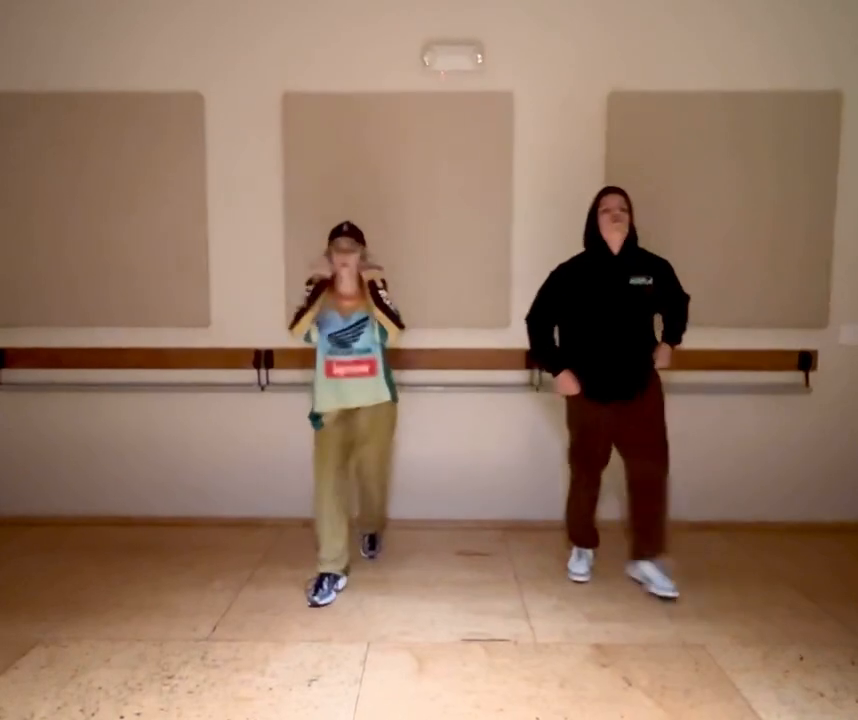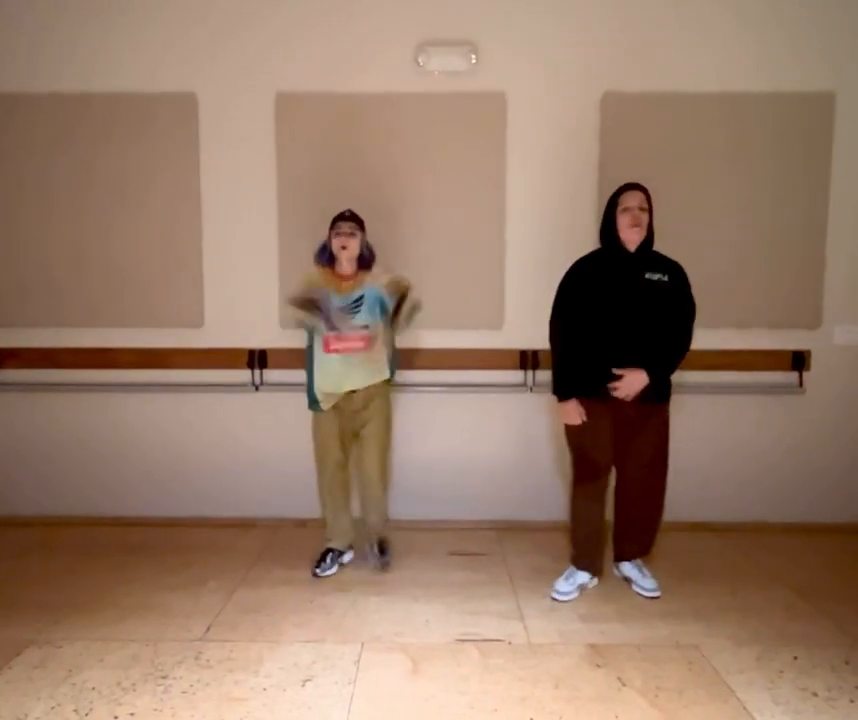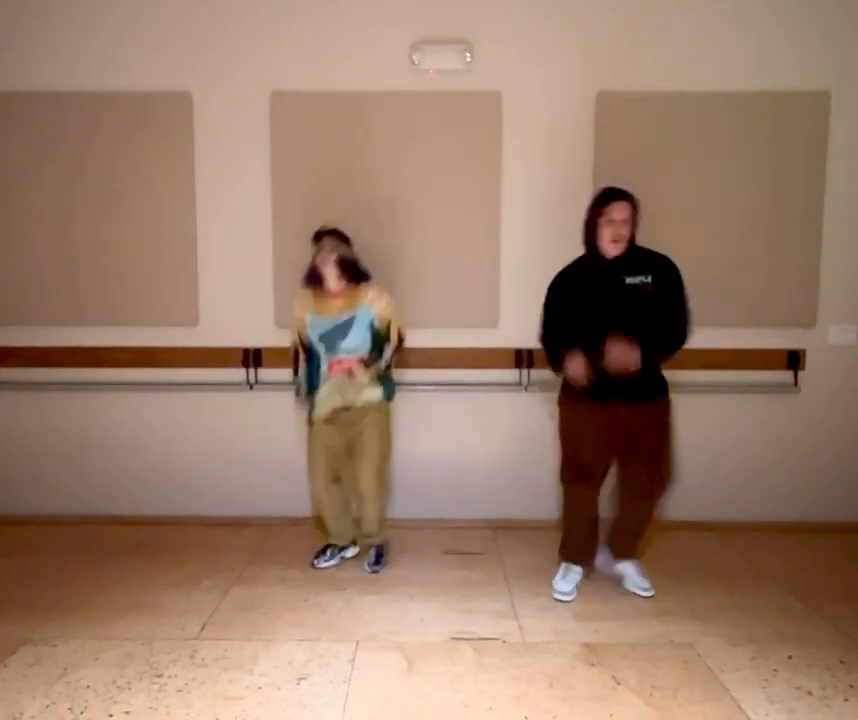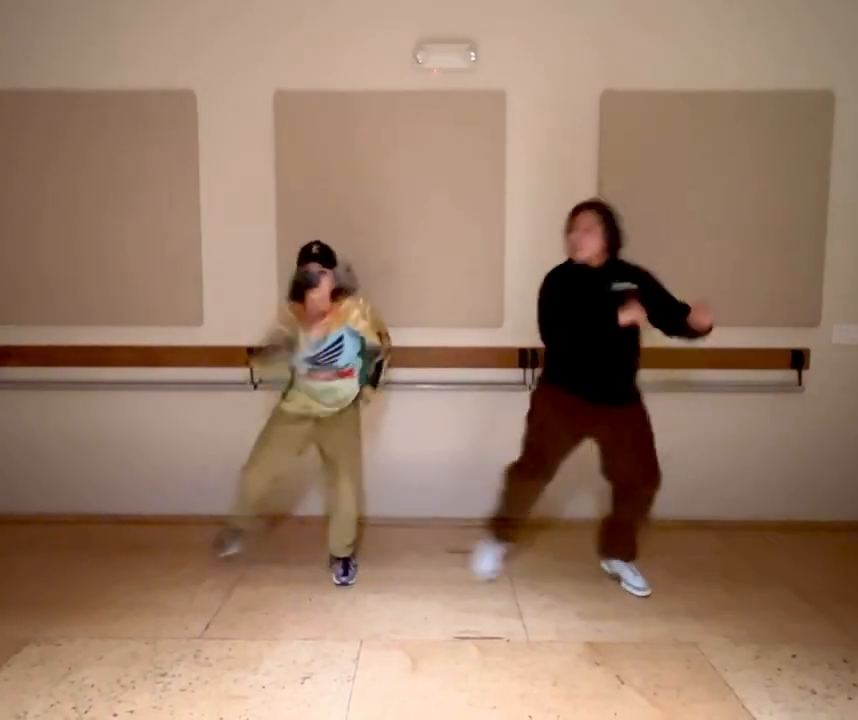
dt=0.7s
person 1, frame 1
left shoulder: (654, 268)
right shoulder: (572, 273)
left elbow: (678, 304)
right elbow: (538, 321)
left wrist: (669, 342)
right wrist: (557, 369)
left hip: (641, 389)
right hip: (587, 391)
left knee: (650, 471)
right knee: (586, 471)
left ankle: (648, 558)
right ankle: (583, 547)
person 1, frame 2
left shoulder: (669, 273)
right shoulder: (586, 270)
left elbow: (680, 334)
right elbow: (563, 335)
left wrist: (649, 373)
right wrist: (565, 394)
left hip: (648, 395)
right hip: (591, 396)
left knee: (645, 481)
right knee: (589, 478)
left ankle: (631, 558)
right ankle: (584, 567)
person 1, frame 3
left shoulder: (657, 269)
right shoulder: (571, 278)
left elbow: (675, 331)
right elbow: (553, 336)
left wrist: (640, 353)
right wrist: (567, 357)
left hip: (646, 398)
right hip: (586, 399)
left knee: (649, 479)
right knee: (581, 480)
left ankle: (620, 554)
right ankle: (574, 562)
person 1, frame 4
left shoulder: (636, 280)
right shoulder: (560, 280)
left elbow: (672, 316)
right elbow: (554, 334)
left wrist: (696, 321)
right wrist: (616, 316)
left hip: (619, 400)
right hip: (563, 395)
left knee: (641, 479)
right knee: (533, 468)
left ankle: (619, 555)
right ankle: (497, 538)
person 2, frame 1
left shoulder: (375, 294)
right shoulder: (319, 296)
left elbow: (394, 330)
right elbow: (297, 329)
left wrist: (375, 285)
right wrist: (318, 283)
left hip: (375, 404)
right hip: (331, 406)
left knee: (373, 476)
right knee: (328, 484)
left ankle: (371, 529)
right ankle: (331, 569)
person 2, frame 2
left shoulder: (376, 280)
right shoulder: (318, 279)
left elbow: (404, 300)
right elbow: (302, 301)
left wrist: (387, 325)
right wrist: (332, 317)
left hip: (371, 389)
right hip: (328, 391)
left knee: (374, 464)
right knee: (330, 467)
left ankle: (378, 537)
right ankle: (338, 544)
person 2, frame 3
left shoulder: (371, 297)
right shoulder: (306, 305)
left elbow: (394, 340)
left wrist: (370, 367)
right wrist: (304, 388)
left hip: (367, 403)
right hip: (326, 405)
left knee: (370, 476)
right knee: (323, 476)
left ankle: (374, 541)
right ankle: (343, 540)
person 2, frame 4
left shoulder: (354, 309)
right shoulder: (290, 316)
left elbow: (381, 344)
right elbow: (263, 358)
left wrist: (371, 383)
right wrist: (280, 347)
left hip: (340, 410)
right hip: (297, 407)
left knee: (346, 483)
right knee: (256, 472)
left ankle: (342, 553)
right ankle: (238, 527)
